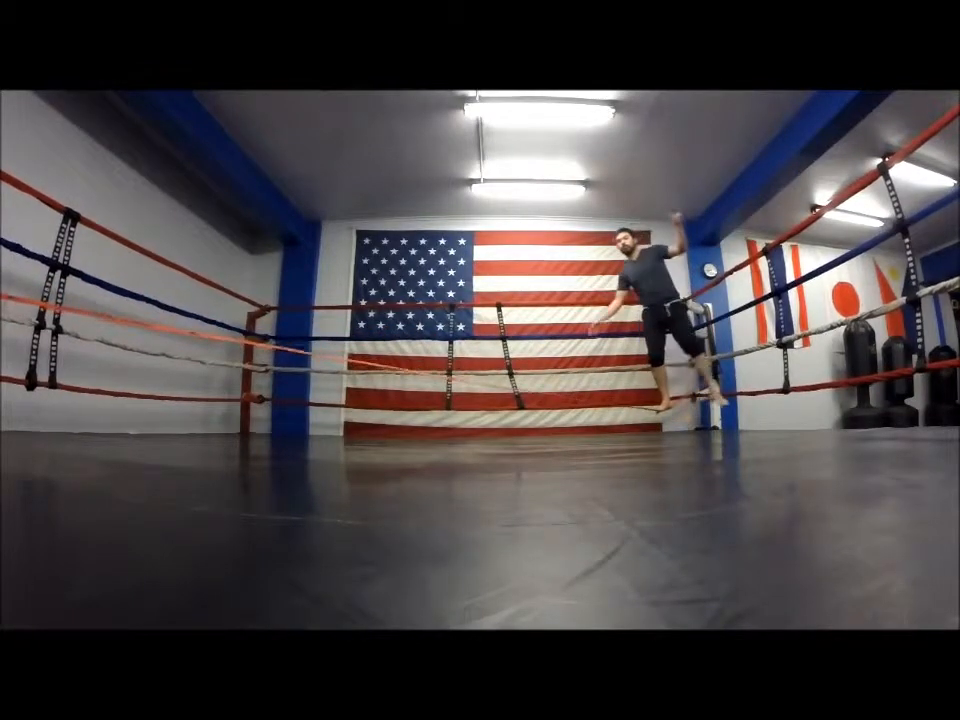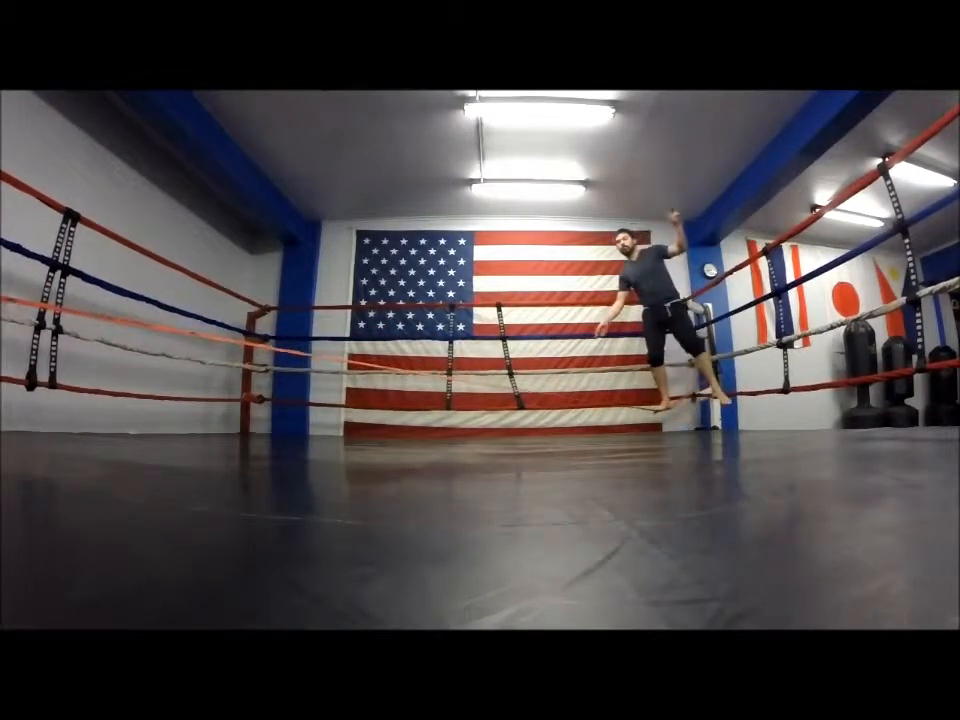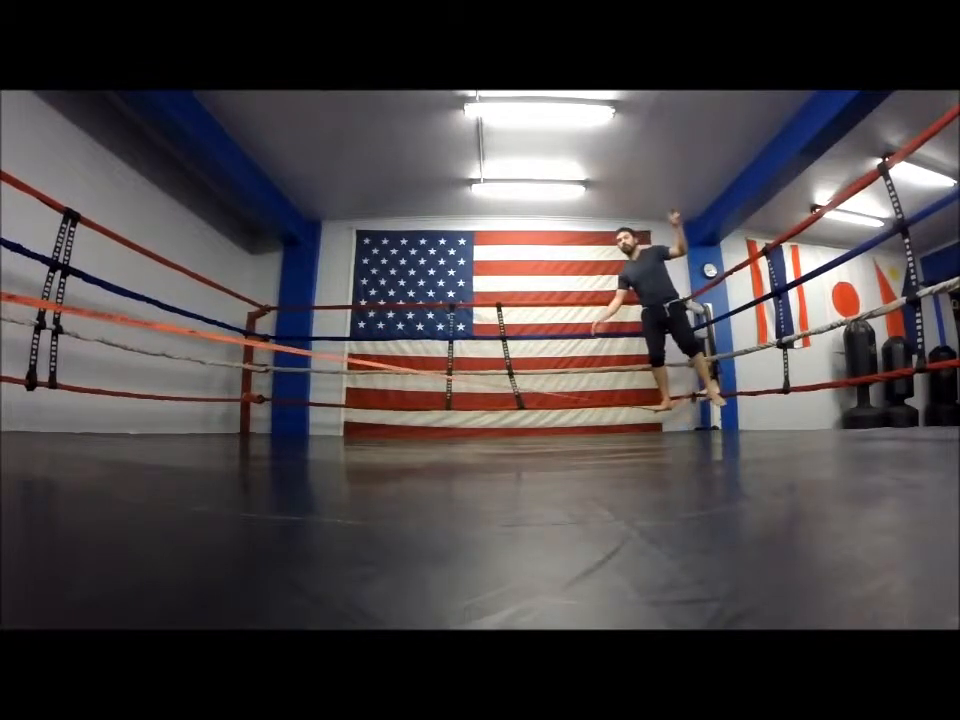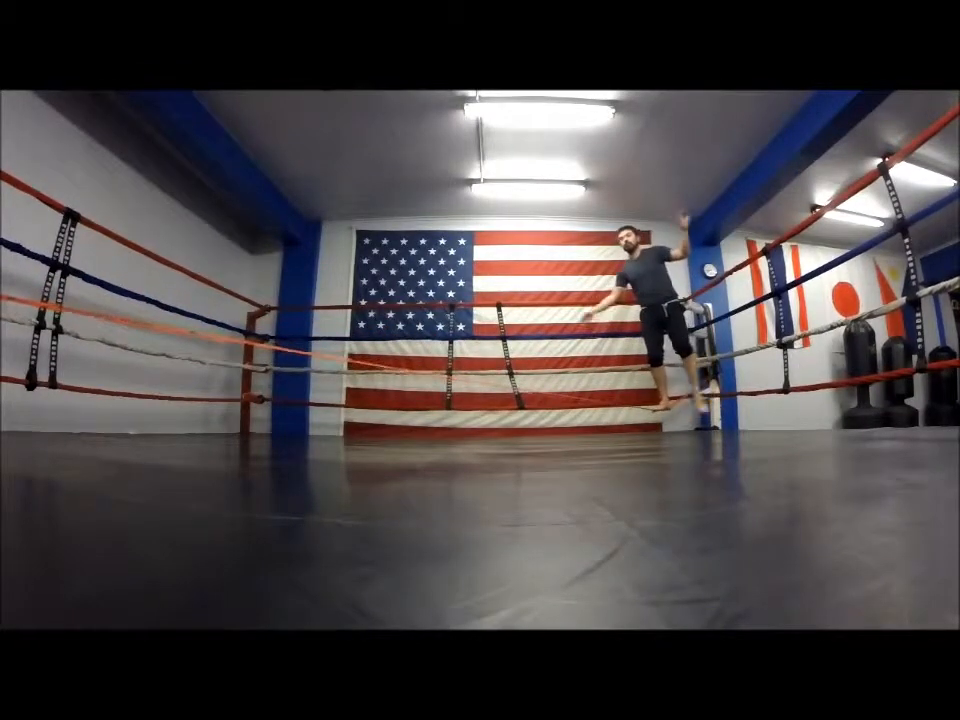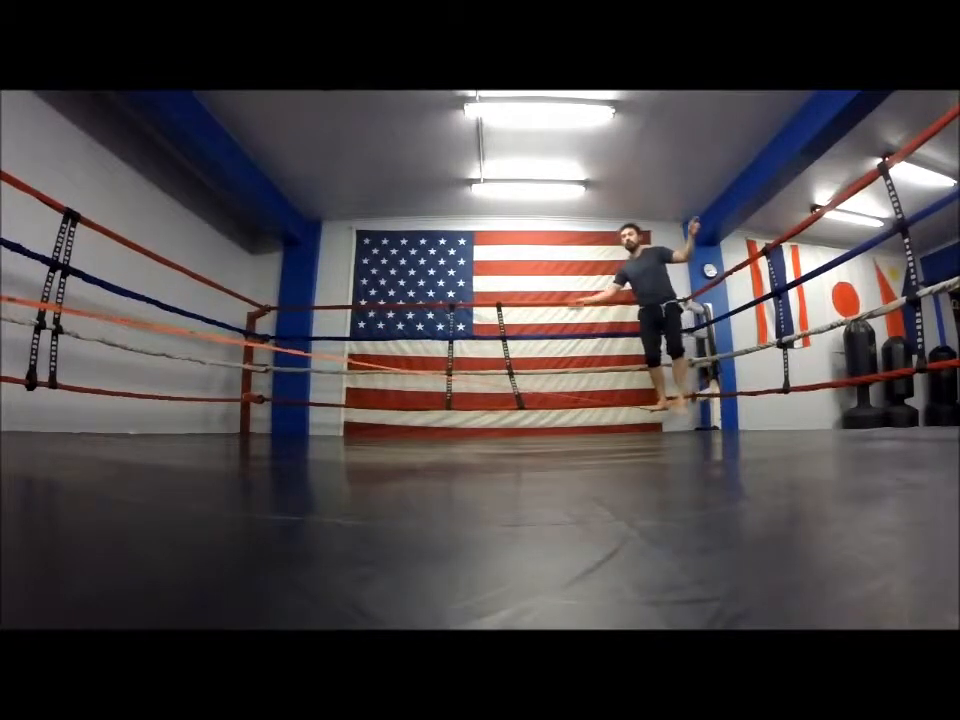
dt=0.1s
person 1, frame 1
left shoulder: (653, 252)
right shoulder: (625, 272)
left elbow: (680, 248)
right elbow: (617, 300)
left wrist: (678, 226)
right wrist: (600, 319)
left hip: (672, 306)
right hip: (651, 313)
left knee: (692, 345)
right knee: (655, 356)
left ankle: (713, 390)
right ankle: (665, 399)
person 1, frame 2
left shoulder: (653, 252)
right shoulder: (625, 273)
left elbow: (680, 248)
right elbow: (620, 302)
left wrist: (677, 225)
right wrist: (606, 321)
left hip: (673, 306)
right hip: (651, 314)
left knee: (694, 344)
right knee: (654, 357)
left ankle: (715, 388)
right ankle: (665, 400)
person 1, frame 3
left shoulder: (654, 253)
right shoulder: (625, 272)
left elbow: (680, 250)
right elbow: (619, 300)
left wrist: (677, 227)
right wrist: (602, 318)
left hip: (672, 307)
right hip: (650, 314)
left knee: (690, 345)
right knee: (655, 357)
left ankle: (711, 389)
right ankle: (666, 400)
person 1, frame 4
left shoulder: (654, 252)
right shoulder: (626, 270)
left elbow: (682, 254)
right elbow: (614, 296)
left wrist: (684, 231)
right wrist: (594, 310)
left hip: (671, 307)
right hip: (649, 313)
left knee: (683, 346)
right knee: (654, 356)
left ankle: (696, 393)
right ankle: (665, 399)
person 1, frame 5
left shoulder: (656, 252)
right shoulder: (626, 268)
left elbow: (684, 256)
right elbow: (610, 292)
left wrist: (691, 236)
right wrist: (586, 300)
left hip: (668, 307)
right hip: (647, 312)
left knee: (675, 348)
right knee: (651, 356)
left ankle: (680, 397)
right ankle: (662, 399)
